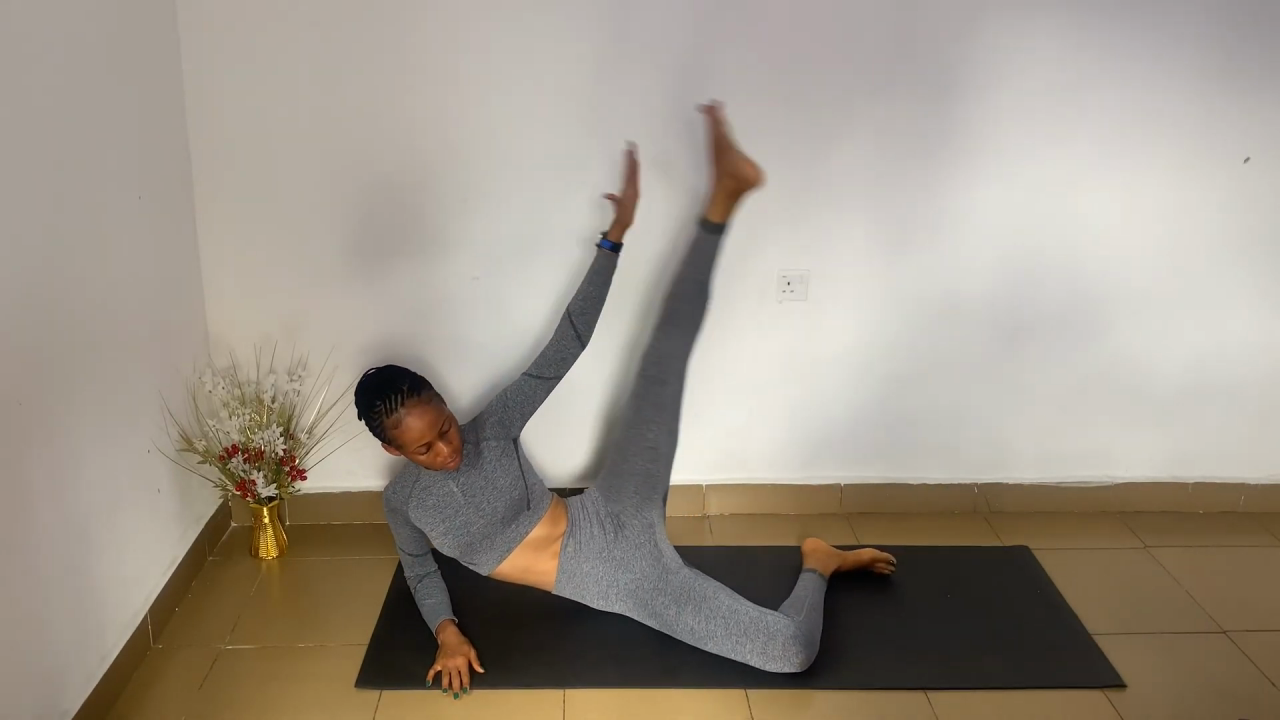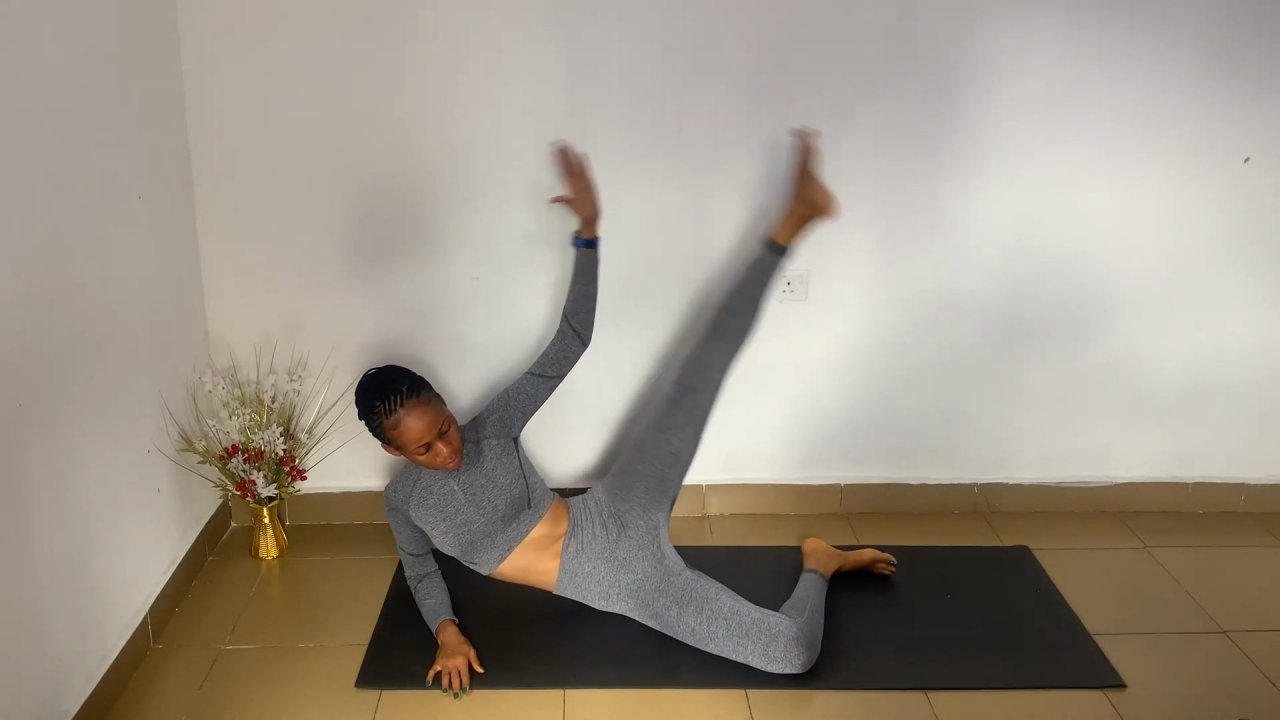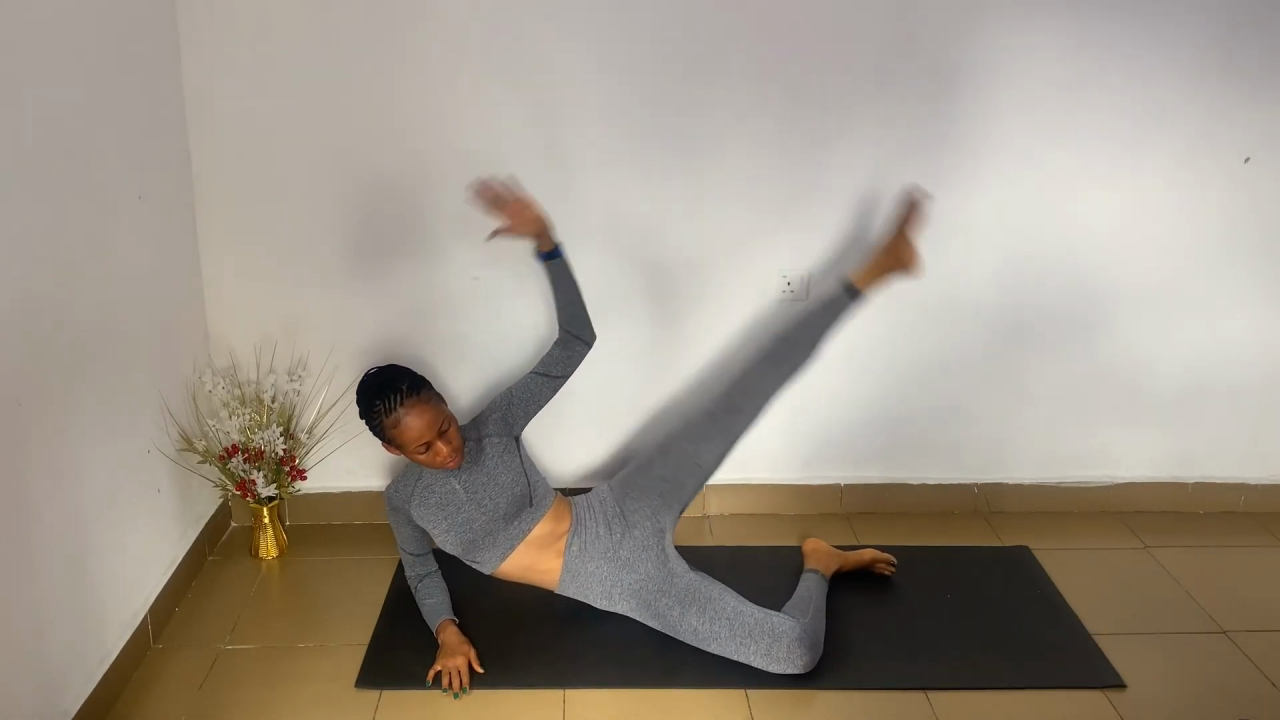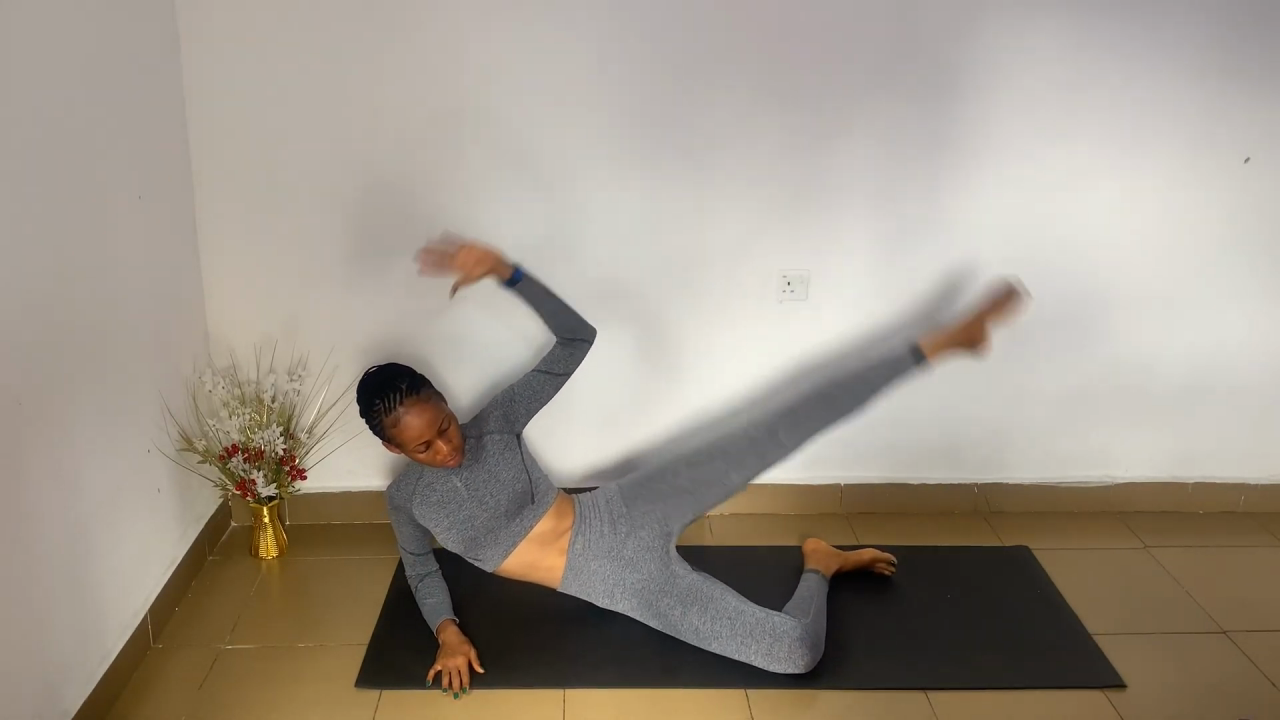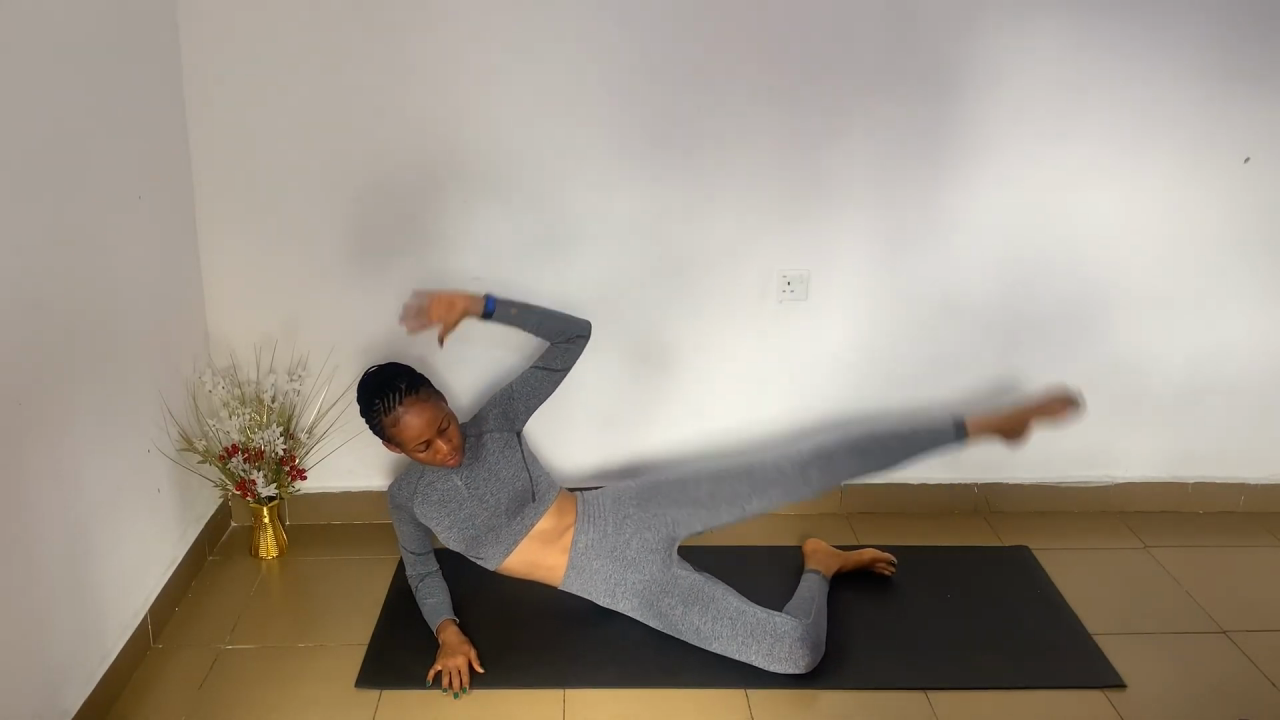
dt=0.1s
person 1, frame 1
left shoulder: (493, 425)
right shoulder: (404, 499)
left elbow: (571, 337)
right elbow: (419, 565)
left wrist: (615, 235)
right wrist: (446, 631)
left hip: (617, 521)
right hip: (613, 583)
left knee: (661, 358)
right knee: (791, 654)
right ankle: (820, 565)
person 1, frame 2
left shoulder: (492, 429)
right shoulder: (404, 499)
left elbow: (572, 340)
right elbow: (419, 567)
left wrist: (587, 233)
right wrist: (447, 632)
left hip: (619, 525)
right hip: (614, 586)
left knee: (701, 368)
right knee: (792, 653)
right ankle: (822, 563)
person 1, frame 3
left shoulder: (494, 423)
right shoulder: (405, 498)
left elbow: (577, 339)
right elbow: (420, 565)
left wrist: (546, 246)
right wrist: (447, 631)
left hip: (619, 526)
right hip: (609, 582)
left knee: (739, 401)
right knee: (793, 654)
right ankle: (823, 563)
person 1, frame 4
left shoulder: (493, 422)
right shoulder: (406, 496)
left elbow: (577, 339)
right elbow: (419, 564)
left wrist: (505, 271)
right wrist: (447, 631)
left hip: (631, 518)
right hip: (618, 585)
left knee: (776, 431)
right knee: (792, 652)
right ankle: (821, 562)
person 1, frame 5
left shoulder: (496, 419)
right shoulder: (408, 497)
left elbow: (574, 333)
right elbow: (420, 568)
left wrist: (478, 306)
right wrist: (447, 631)
left hip: (632, 516)
right hip: (621, 583)
left knee: (805, 468)
right knee: (794, 653)
left ankle: (978, 425)
right ankle: (822, 563)
